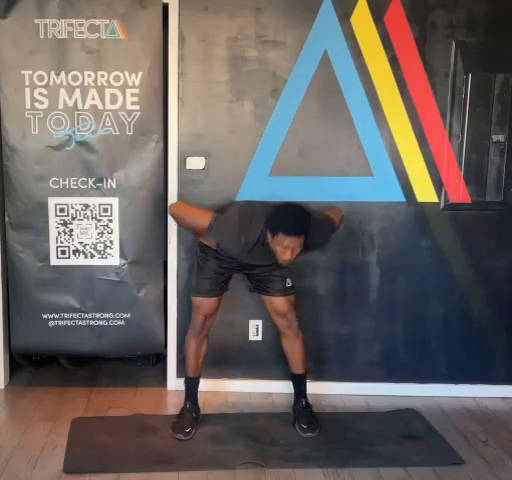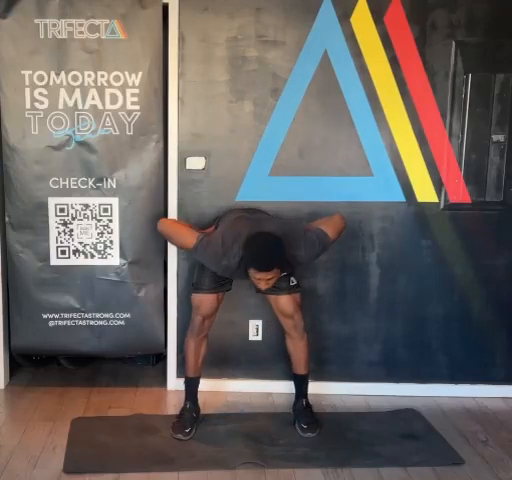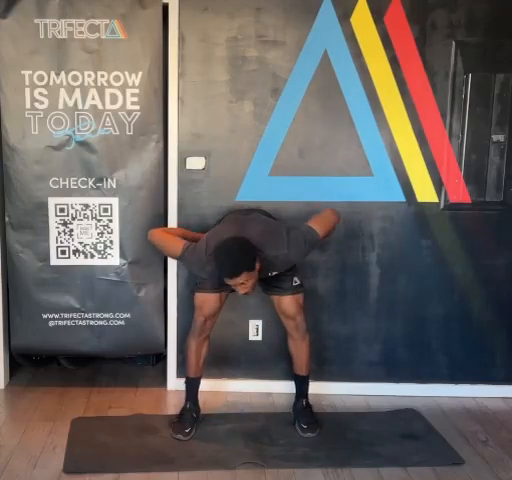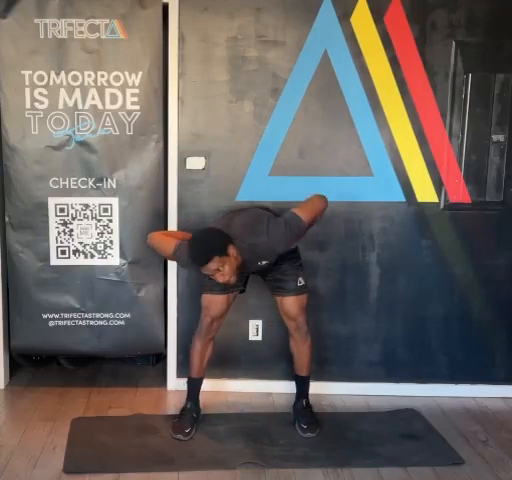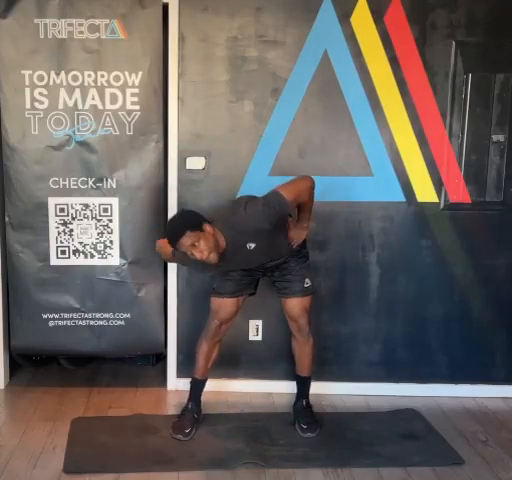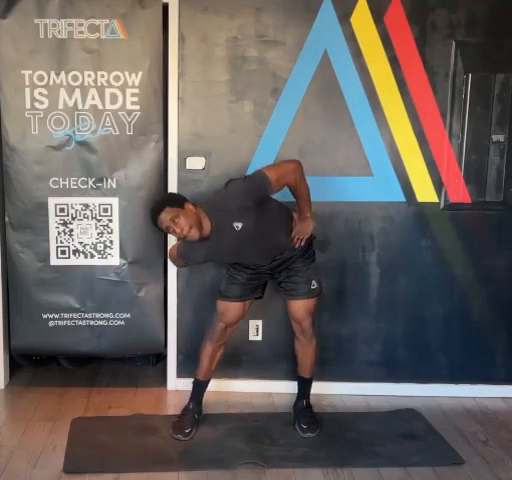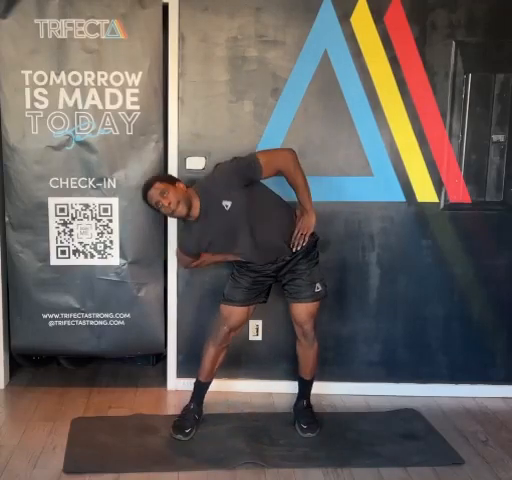
dt=0.2s
person 1, frame 1
left shoulder: (315, 233)
right shoulder: (236, 231)
left elbow: (335, 213)
right elbow: (177, 209)
right wrist: (203, 235)
left hip: (262, 260)
right hip: (219, 252)
left knee: (288, 320)
right knee: (201, 320)
left ankle: (301, 403)
right ankle: (190, 405)
person 1, frame 2
left shoulder: (301, 249)
right shoulder: (219, 255)
left elbow: (338, 220)
right elbow: (165, 225)
right wrist: (201, 234)
left knee: (293, 321)
right knee: (201, 320)
left ankle: (301, 402)
right ankle: (190, 405)
person 1, frame 3
left shoulder: (285, 249)
right shoulder: (204, 261)
left elbow: (331, 214)
right elbow: (155, 235)
right wrist: (198, 239)
left hip: (275, 258)
left knee: (295, 321)
right knee: (203, 321)
left ankle: (302, 402)
right ankle: (190, 405)
person 1, frame 4
left shoulder: (270, 238)
right shoulder: (198, 257)
left elbow: (320, 201)
right elbow: (154, 238)
left wrist: (297, 236)
left hip: (279, 253)
left knee: (297, 321)
right knee: (209, 322)
left ankle: (302, 402)
right ankle: (191, 406)
person 1, frame 5
left shoulder: (248, 218)
right shoulder: (190, 254)
left elbow: (305, 182)
right elbow: (162, 246)
left wrist: (302, 225)
left hip: (285, 254)
right hip: (239, 265)
left knee: (299, 323)
right knee: (216, 325)
left ankle: (302, 402)
right ankle: (192, 405)
person 1, frame 6
left shoulder: (235, 198)
right shoulder: (193, 250)
left elbow: (292, 168)
right elbow: (174, 255)
left wrist: (306, 217)
right wrist: (223, 254)
left hip: (293, 252)
right hip: (247, 264)
left knee: (303, 325)
right knee: (221, 327)
left ankle: (303, 403)
right ankle: (194, 406)
person 1, frame 7
left shoulder: (225, 177)
right shoulder: (191, 236)
left elbow: (286, 157)
right elbow: (188, 261)
left wrist: (307, 211)
right wrist: (228, 255)
left hip: (297, 252)
right hip: (251, 265)
left knee: (305, 328)
right knee: (224, 330)
left ankle: (303, 403)
right ankle: (194, 406)
